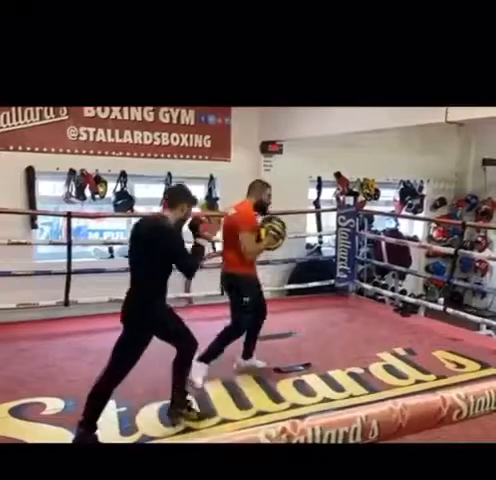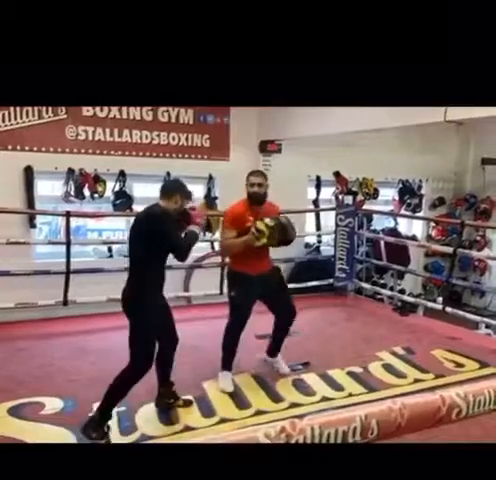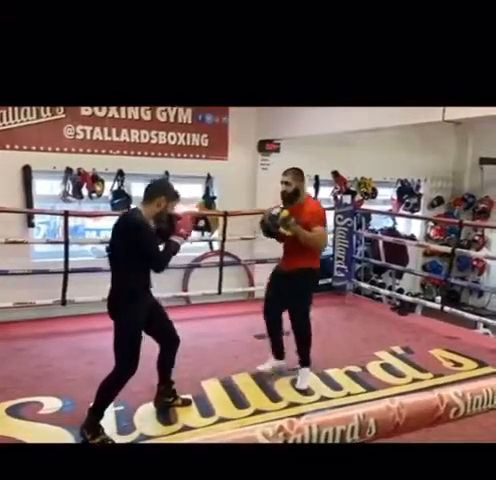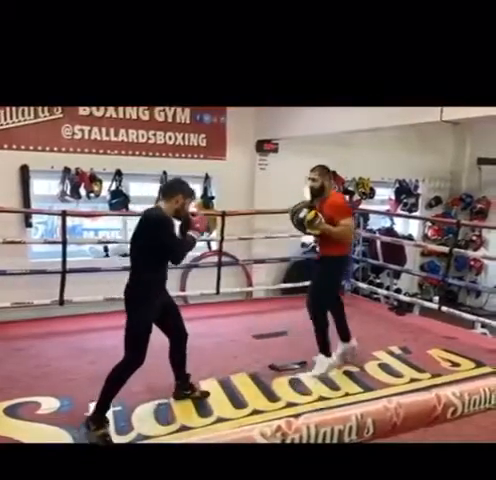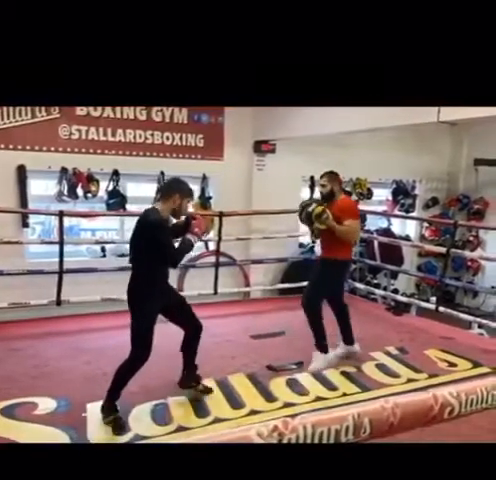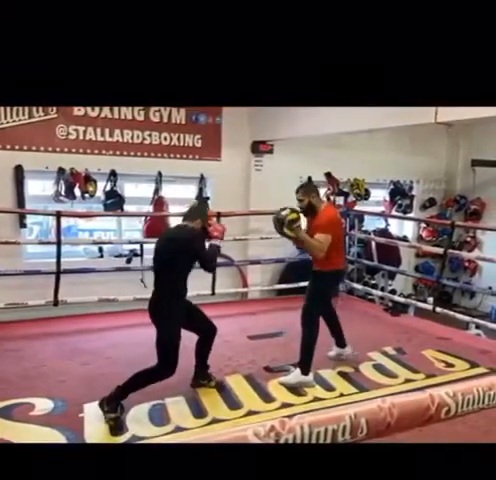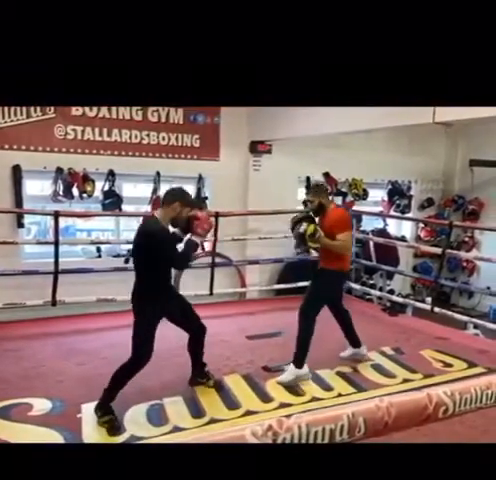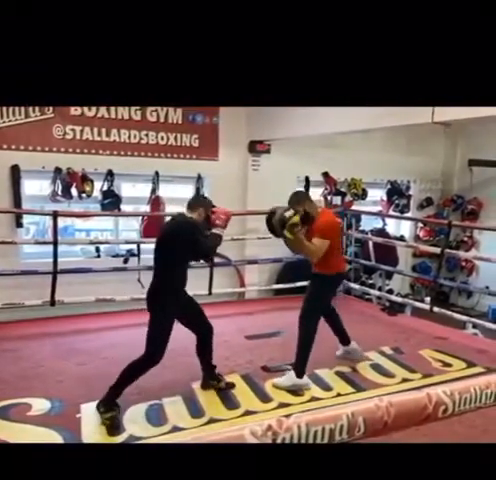
dt=0.5s
person 1, frame 1
left shoulder: (146, 224)
right shoulder: (166, 230)
right elbow: (189, 269)
left wrist: (191, 231)
right wrist: (202, 239)
left hip: (153, 305)
right hip: (141, 310)
left knee: (188, 344)
right knee: (115, 372)
left ankle: (178, 403)
right ankle: (85, 432)
person 1, frame 2
left shoulder: (153, 216)
right shoulder: (159, 215)
left elbow: (166, 248)
right elbow: (181, 253)
left wrist: (185, 225)
right wrist: (195, 227)
left hip: (151, 293)
right hip: (141, 298)
left knee: (169, 341)
right knee: (141, 362)
left ankle: (165, 395)
right ankle: (97, 422)
person 1, frame 3
left shoulder: (141, 221)
right shoulder: (133, 223)
left elbow: (152, 252)
right elbow: (158, 263)
left wrist: (170, 232)
right wrist: (178, 237)
left hip: (141, 297)
right hip: (126, 302)
left knee: (170, 340)
right knee: (126, 367)
left ankle: (165, 394)
right ankle: (91, 425)
person 1, frame 4
left shoulder: (158, 217)
right shoulder: (158, 219)
left elbow: (171, 248)
right elbow: (176, 255)
left wrist: (187, 229)
right wrist: (194, 232)
left hip: (156, 291)
right hip: (141, 295)
left knee: (179, 336)
right knee: (134, 357)
left ankle: (183, 386)
right ankle: (97, 417)
person 1, frame 5
left shoulder: (159, 219)
right shoulder: (152, 221)
left elbow: (170, 234)
right elbow: (173, 258)
left wrist: (187, 225)
right wrist: (193, 236)
left hip: (161, 288)
right hip: (143, 294)
left knee: (194, 326)
right knee: (140, 354)
left ankle: (189, 377)
right ankle: (109, 406)
person 1, frame 6
left shoulder: (172, 234)
right shoulder: (189, 234)
right elbow: (208, 264)
left wrist: (205, 238)
right wrist: (215, 240)
left hip: (174, 302)
right hip: (166, 307)
left knee: (208, 330)
right knee: (166, 367)
left ankle: (201, 375)
right ankle: (112, 401)
person 1, frame 7
left shoulder: (159, 225)
right shoulder: (152, 230)
left elbow: (172, 241)
right elbow: (179, 262)
left wrist: (189, 227)
right wrist: (197, 236)
left hip: (166, 293)
right hip: (147, 300)
left knee: (198, 329)
right knee: (140, 357)
left ankle: (199, 374)
right ankle: (104, 405)
person 1, frame 8
left shoulder: (180, 224)
right shoulder: (186, 225)
left elbow: (196, 251)
right elbow: (206, 253)
left wrist: (210, 230)
right wrist: (218, 228)
left hip: (176, 293)
right hip: (163, 296)
left knee: (205, 330)
right knee: (154, 354)
left ankle: (210, 377)
right ankle: (108, 401)
person 2, frame 1
left shoulder: (238, 211)
right shoulder: (247, 215)
right elbow: (249, 253)
left wrist: (263, 239)
right wrist: (268, 240)
left hip: (243, 274)
right hip: (238, 275)
left knee: (259, 313)
right knee: (240, 325)
left ankle: (246, 358)
right ankle: (200, 363)
person 2, frame 2
left shoulder: (272, 210)
right shoulder: (235, 211)
right elbow: (225, 248)
right wrist: (250, 238)
left hip: (267, 272)
right hip: (241, 275)
left knee: (288, 313)
right knee: (237, 323)
left ankle: (272, 355)
right ankle: (225, 371)
person 2, frame 3
left shoulder: (312, 209)
right shoulder: (287, 207)
left elbow: (320, 243)
left wrist: (294, 228)
right wrist: (275, 228)
left hip: (305, 271)
right hip: (284, 268)
left knee: (299, 319)
right knee: (270, 311)
left ankle: (304, 368)
right ankle: (278, 358)
person 2, frame 4
left shoulder: (337, 201)
right shoulder: (320, 200)
left elbow: (348, 233)
left wrist: (322, 226)
right wrist: (312, 225)
left hip: (334, 259)
right hip: (328, 257)
left knee: (316, 303)
right knee: (332, 299)
left ankle: (325, 356)
right ankle: (346, 342)
person 2, frame 5
left shoulder: (346, 205)
right shoulder: (330, 205)
left elbow: (352, 236)
left wrist: (330, 224)
right wrist: (319, 223)
left hip: (336, 261)
right hip: (328, 259)
left knee: (309, 301)
right knee: (336, 301)
left ankle: (323, 352)
right ankle: (349, 344)
person 2, frame 6
left shoulder: (327, 217)
right shoulder: (318, 213)
left elbow: (318, 250)
right elbow: (310, 243)
left wrist: (297, 232)
right wrist: (296, 233)
left hip: (328, 272)
right hip: (327, 270)
left knee: (309, 317)
right knee: (325, 308)
left ankle: (304, 373)
right ankle: (341, 347)
person 2, frame 7
left shoulder: (339, 216)
right shoulder: (324, 215)
left elbow: (346, 248)
left wrist: (321, 240)
right wrist: (311, 237)
left hip: (333, 272)
right hip: (329, 270)
left knee: (307, 312)
right knee: (337, 308)
left ankle: (298, 367)
right ankle: (357, 348)
person 2, frame 8
left shoulder: (325, 222)
right shoulder: (311, 218)
left elbow: (313, 255)
right elbow: (296, 248)
left wrist: (296, 233)
right wrist: (286, 232)
left hip: (328, 275)
right hip: (327, 273)
left knee: (307, 319)
right knee: (324, 308)
left ankle: (298, 376)
right ankle: (349, 346)
